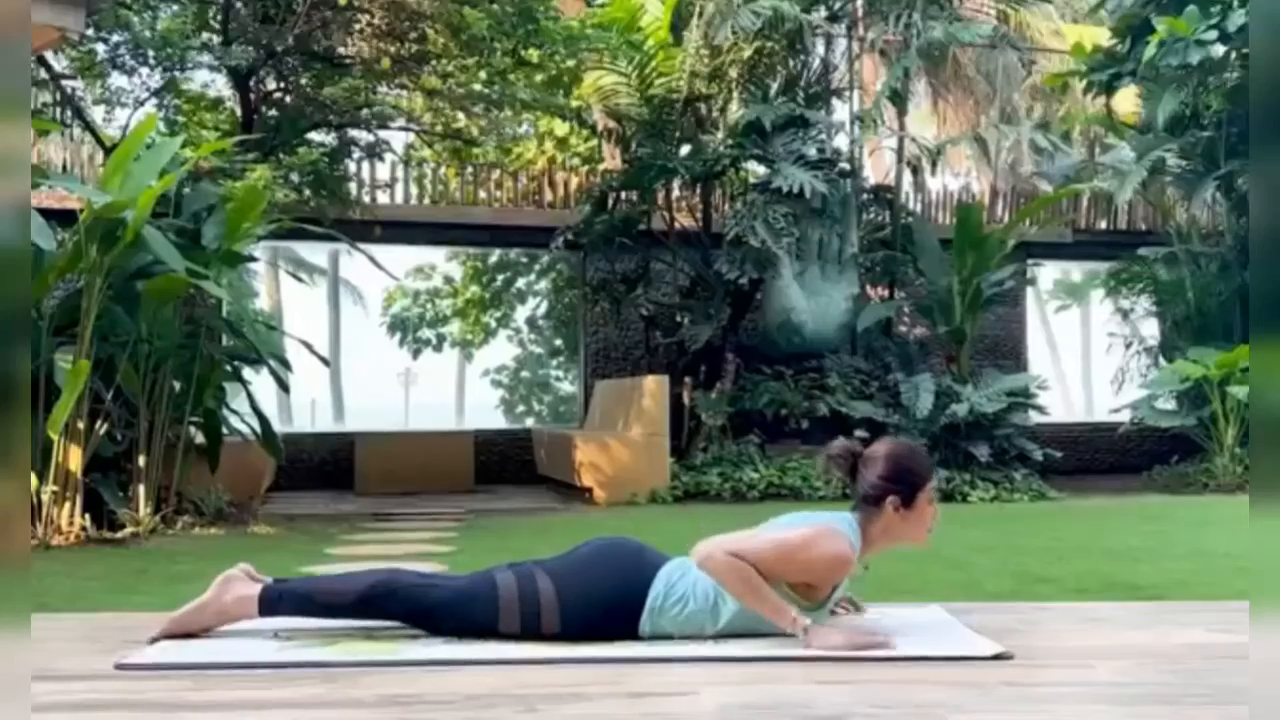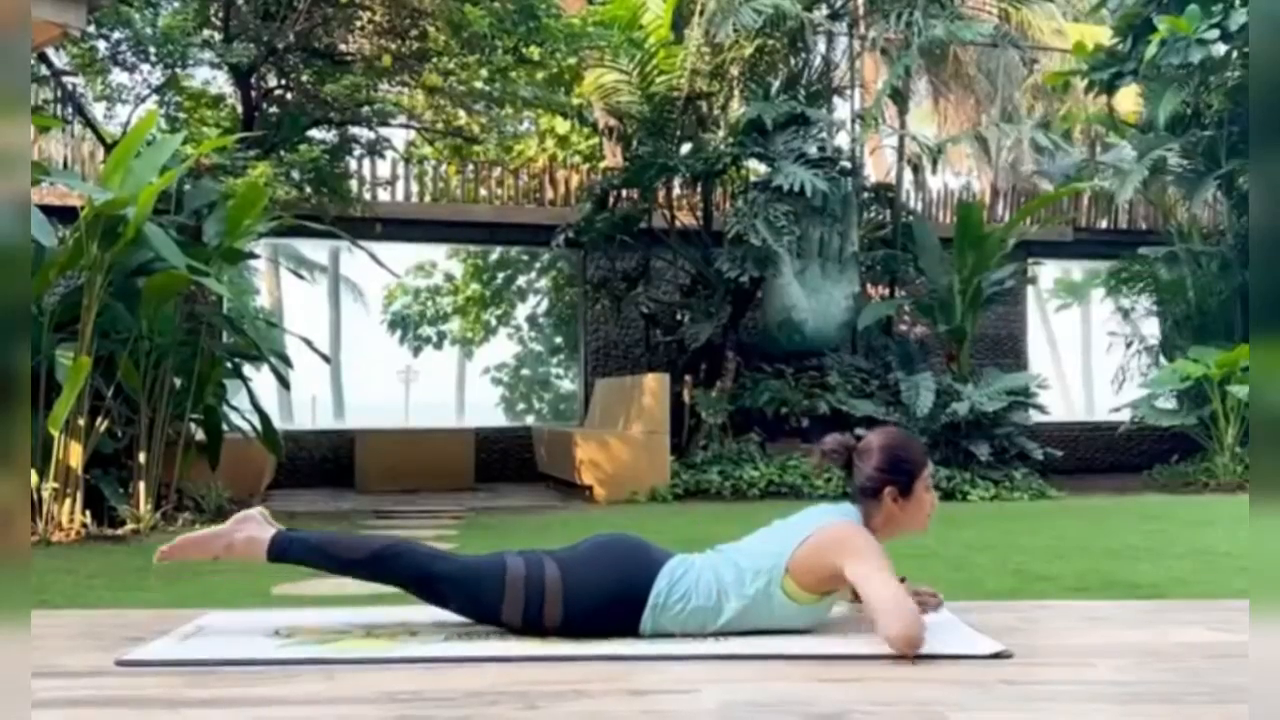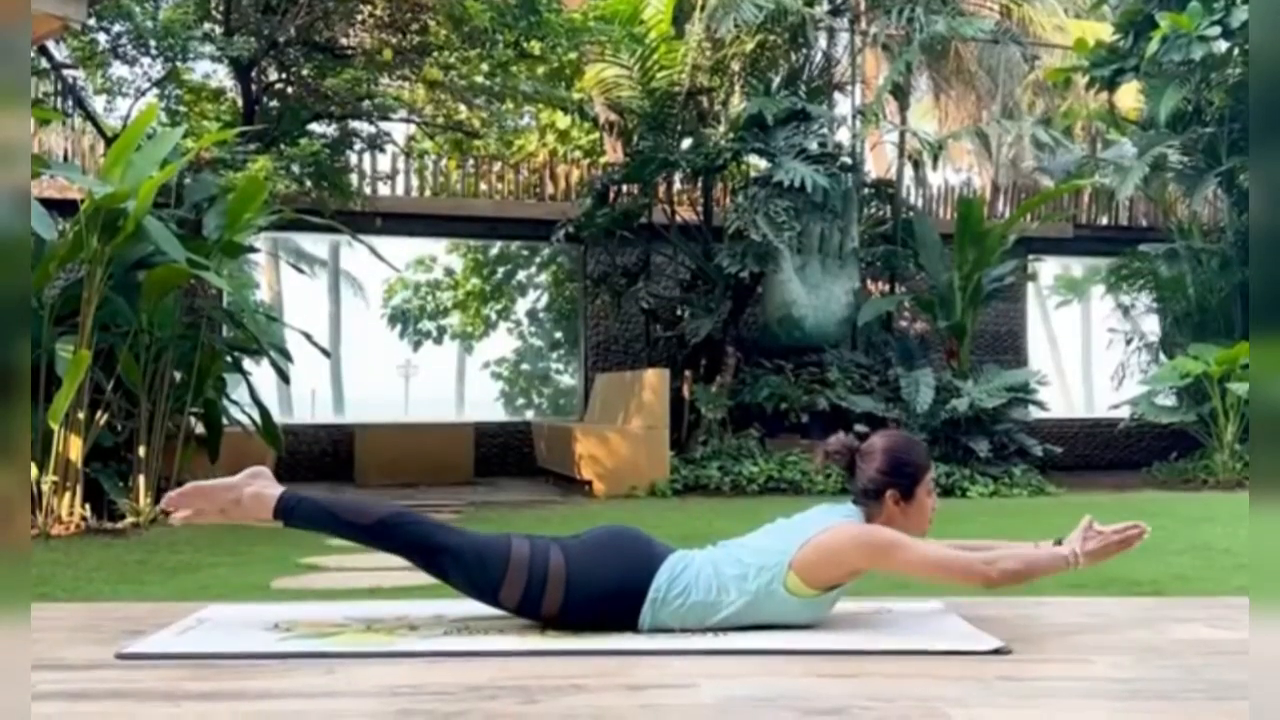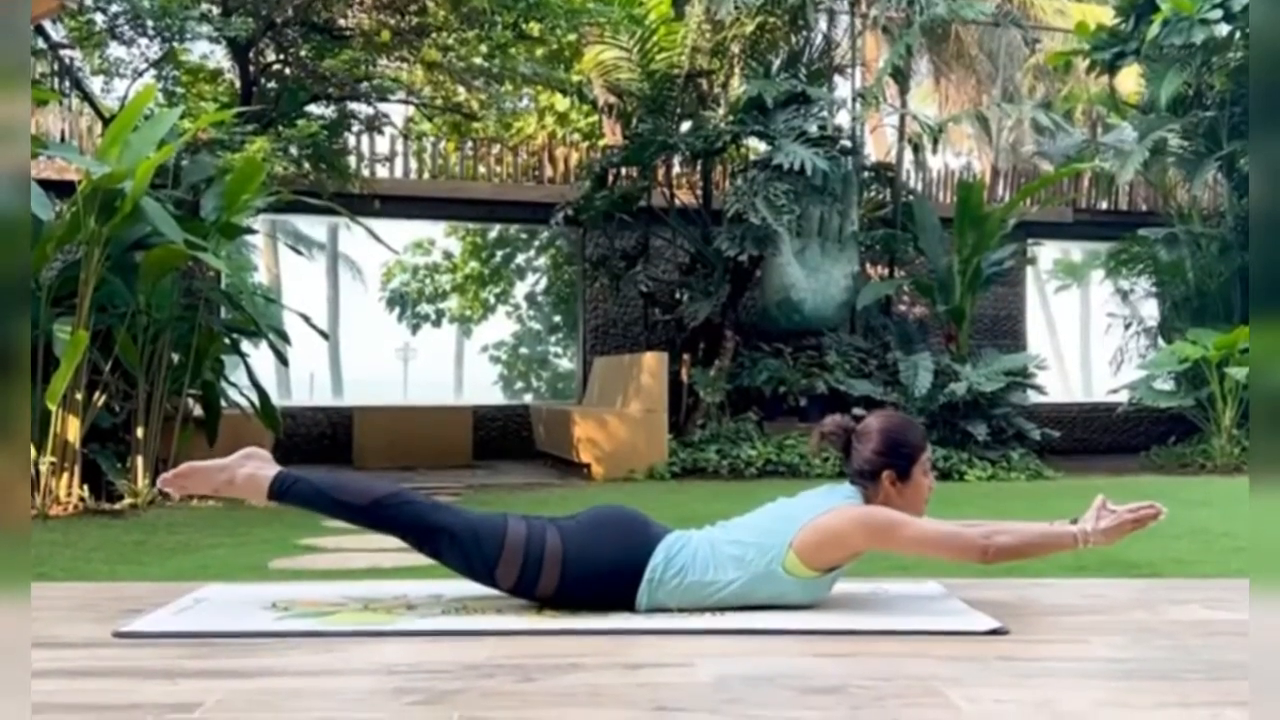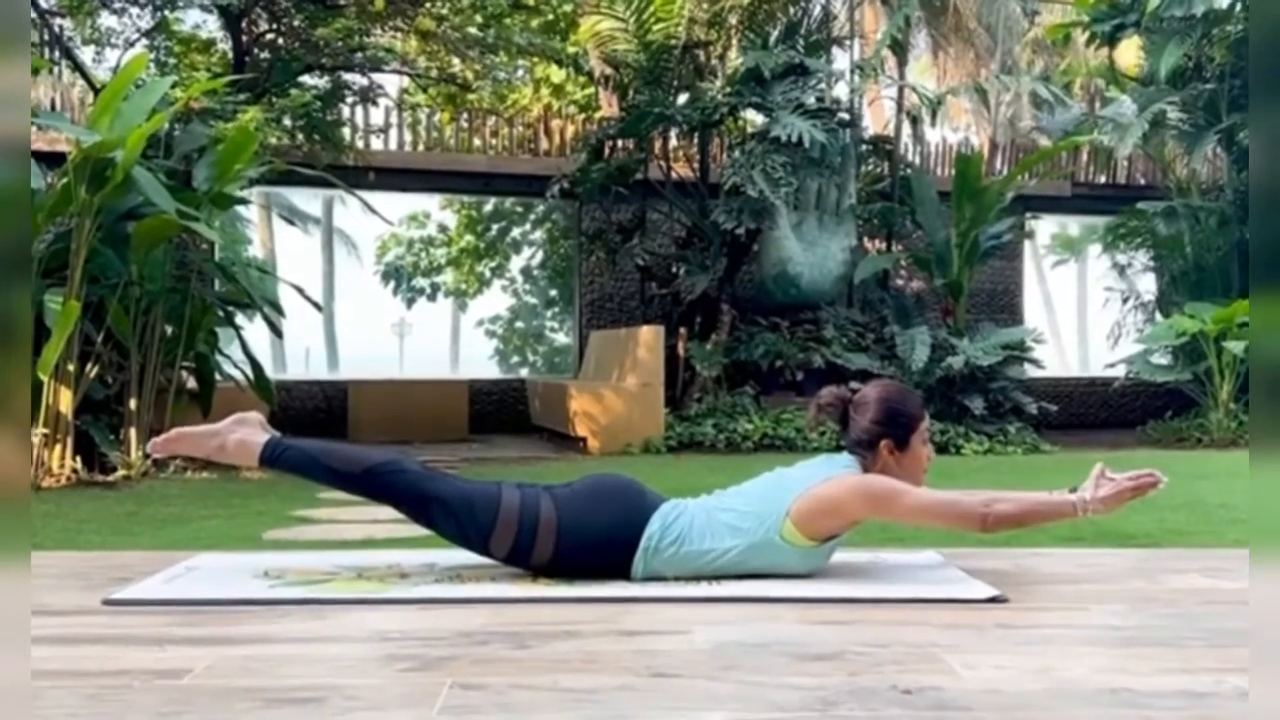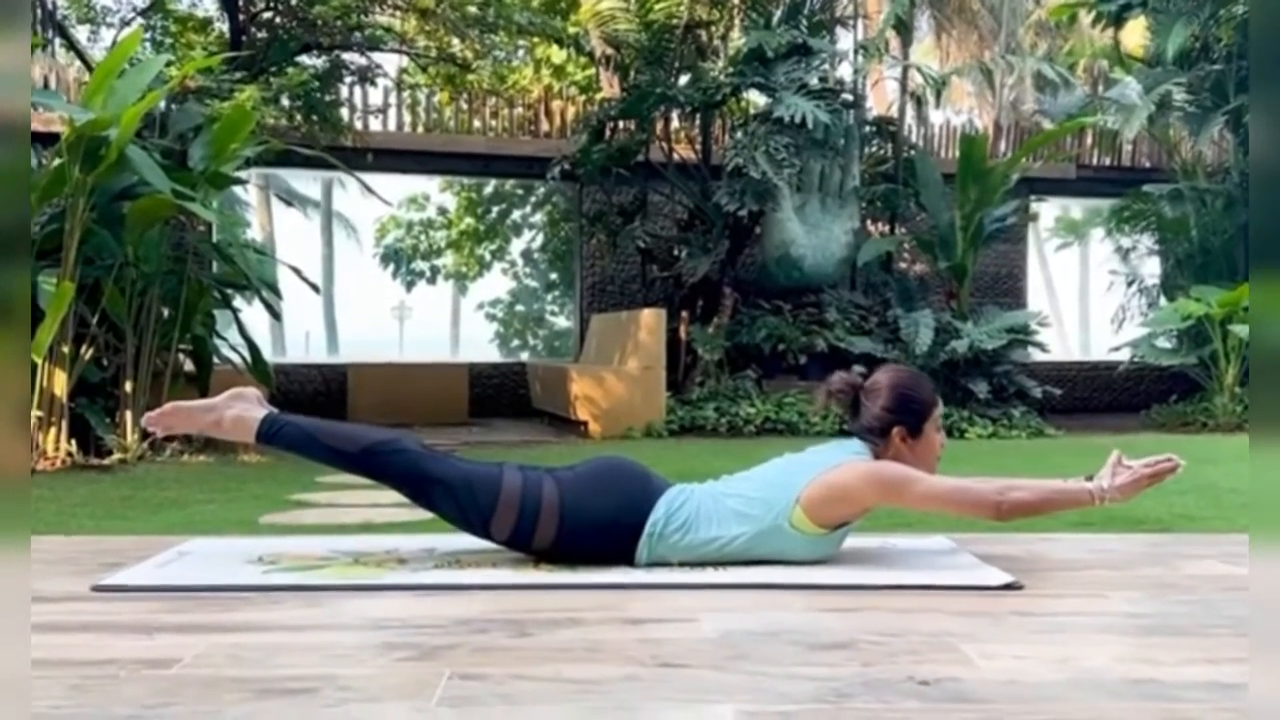
dt=0.7s
person 1, frame 1
left shoulder: (829, 526)
right shoulder: (836, 548)
right elbow: (712, 553)
left wrist: (809, 601)
right wrist: (804, 627)
left hip: (623, 576)
right hip: (616, 599)
left knee: (441, 595)
right knee: (426, 603)
left ankle: (261, 585)
right ankle: (250, 600)
person 1, frame 2
left shoulder: (835, 517)
right shoulder: (857, 542)
right elbow: (902, 638)
left wrist: (881, 596)
right wrist: (893, 605)
left hip: (629, 571)
right hip: (621, 596)
left knee: (444, 578)
right knee: (437, 577)
left ankle: (265, 531)
right ankle: (258, 541)
person 1, frame 3
left shoulder: (842, 518)
right shoulder: (860, 539)
left elbow: (964, 557)
right elbow: (982, 571)
left wrist: (1059, 547)
right wrist: (1075, 554)
left hip: (629, 566)
right hip: (619, 589)
left knee: (449, 550)
right knee: (439, 549)
left ankle: (269, 497)
right ankle: (267, 500)
person 1, frame 4
left shoulder: (843, 502)
right shoulder: (858, 523)
left elbow: (969, 536)
right elbow: (984, 545)
left wrist: (1072, 528)
right wrist: (1086, 534)
left hip: (623, 545)
right hip: (614, 568)
left knee: (442, 528)
right knee: (434, 530)
left ankle: (269, 474)
right ankle: (263, 482)
person 1, frame 5
left shoulder: (838, 469)
right shoulder: (855, 491)
left elbow: (967, 506)
right elbow: (983, 512)
left wrist: (1075, 495)
right wrist: (1087, 502)
left hip: (619, 515)
right hip: (610, 537)
left knee: (437, 494)
right knee: (427, 499)
left ankle: (261, 441)
right ankle: (256, 447)
person 1, frame 6
left shoulder: (848, 455)
right shoulder: (868, 478)
left elbow: (983, 492)
right elbow: (999, 501)
left wrist: (1087, 485)
right wrist: (1102, 489)
left hip: (621, 499)
right hip: (615, 522)
left knee: (436, 476)
right knee: (430, 479)
left ankle: (256, 414)
right ankle: (252, 423)
